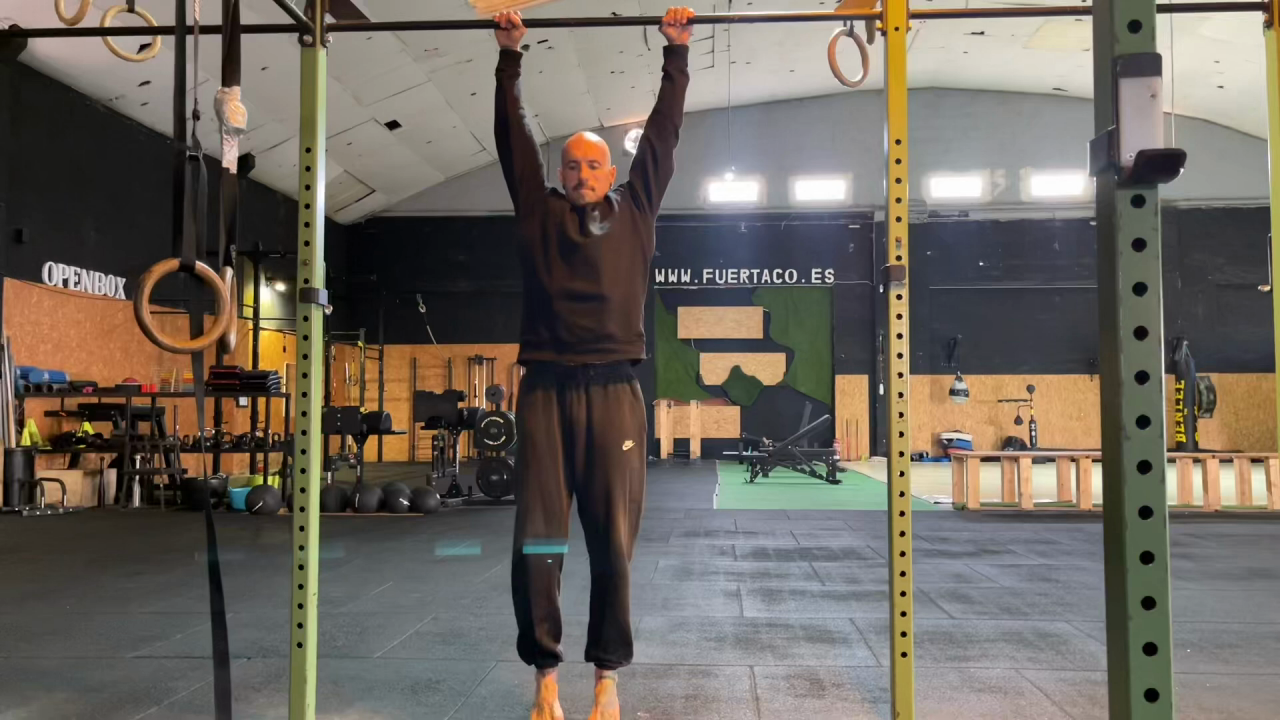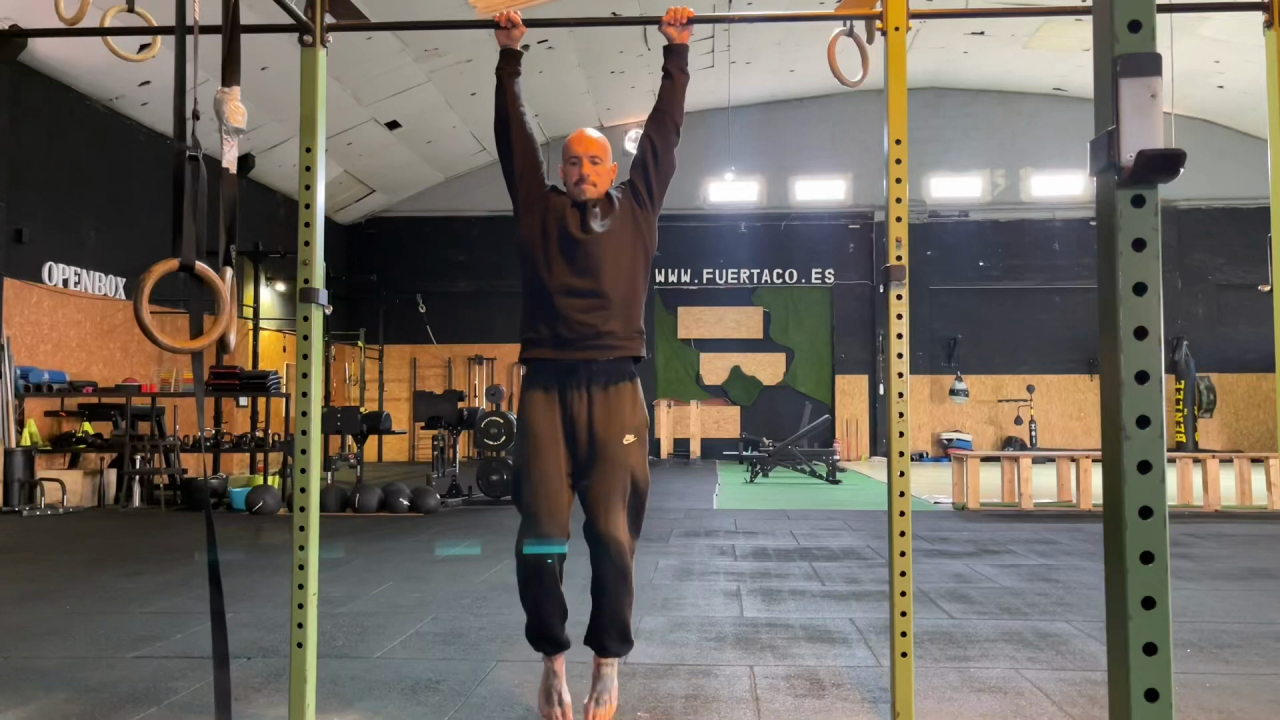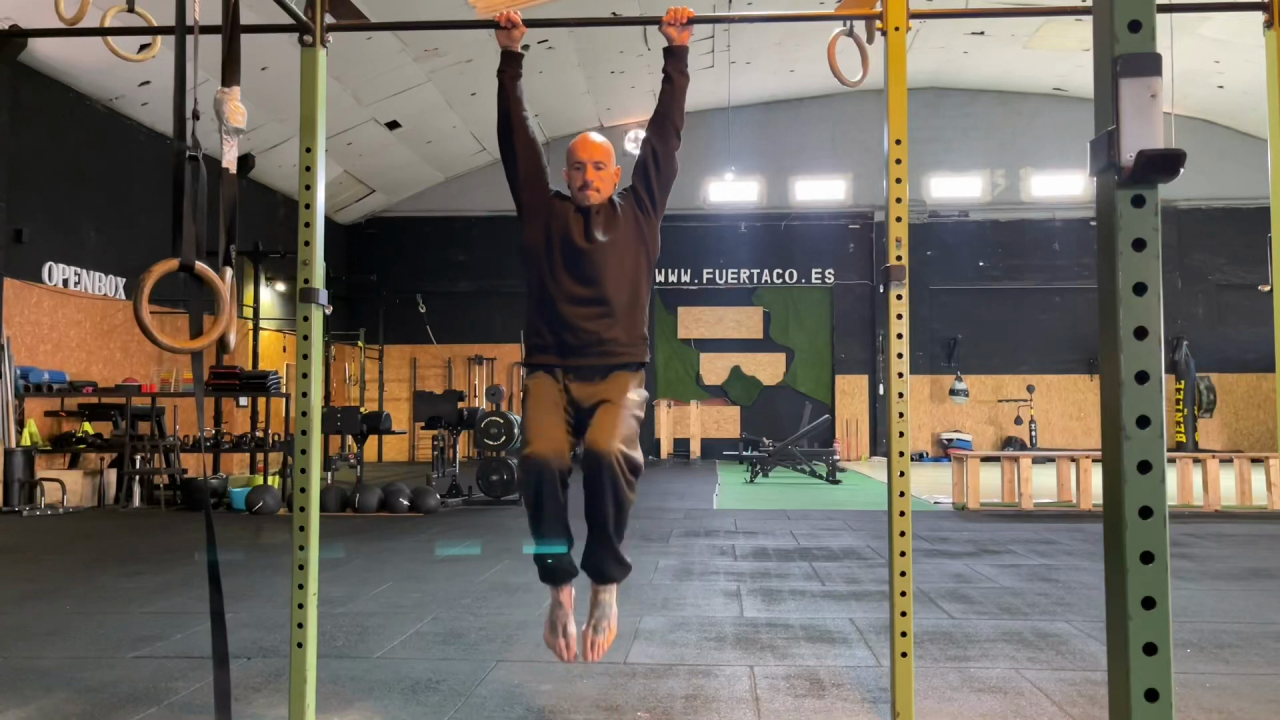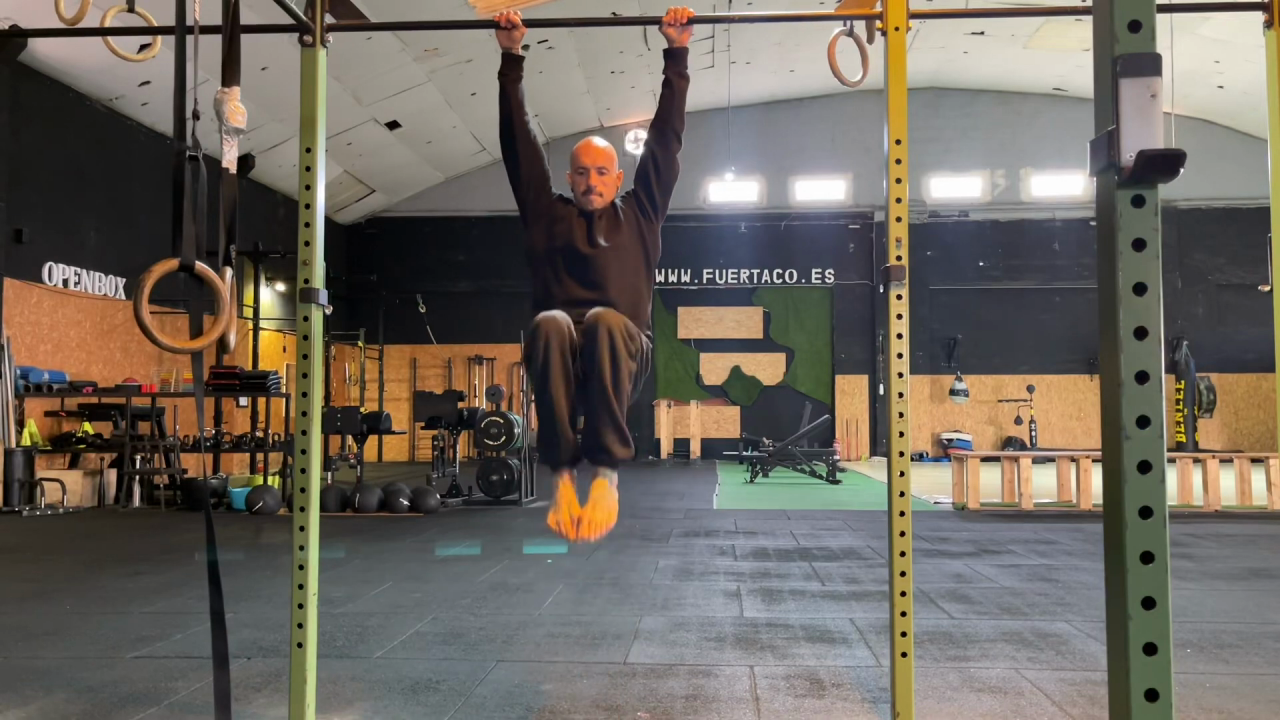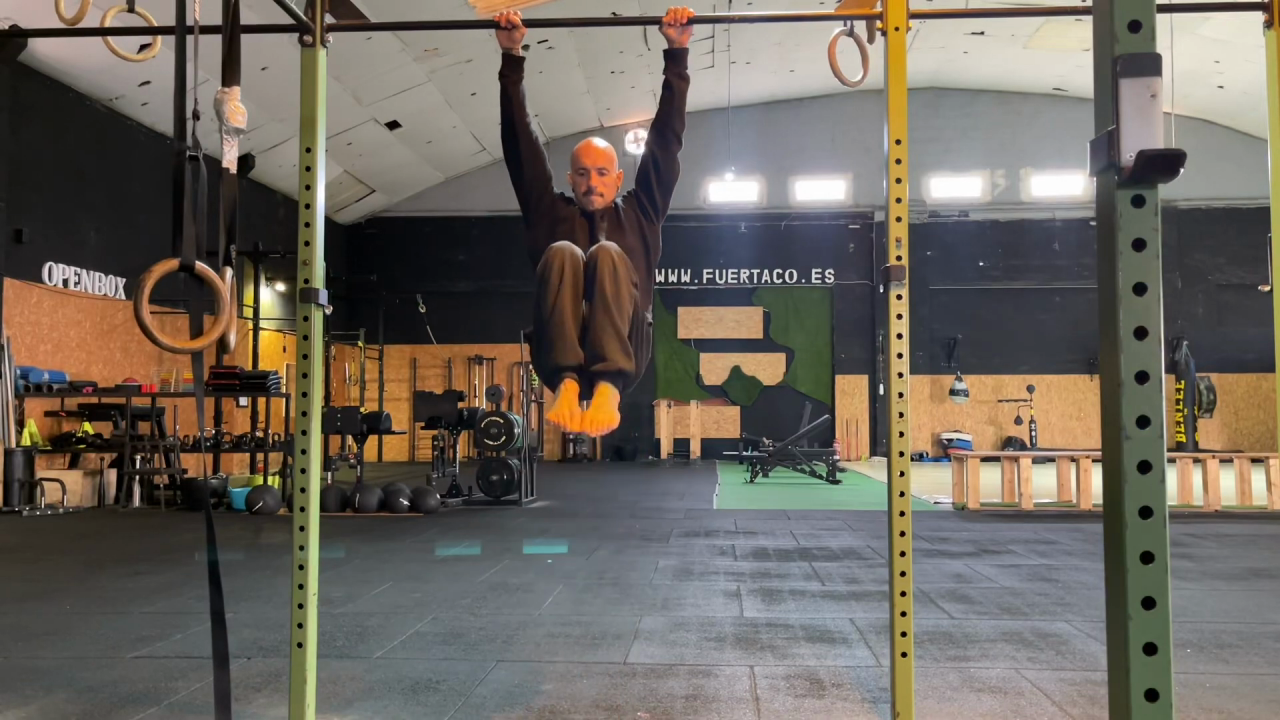
dt=0.2s
person 1, frame 1
left shoulder: (634, 210)
right shoulder: (539, 210)
left elbow: (662, 135)
right elbow: (513, 137)
left hip: (613, 391)
right hip: (547, 389)
left knee: (612, 543)
right knee: (538, 540)
person 1, frame 2
left shoulder: (635, 208)
right shoulder: (539, 208)
left elbow: (663, 133)
right elbow: (512, 136)
left hip: (614, 387)
right hip: (547, 386)
left knee: (612, 535)
right knee: (541, 533)
right ankle: (552, 659)
person 1, frame 3
left shoulder: (638, 212)
right shoulder: (544, 212)
left elbow: (664, 137)
right elbow: (517, 139)
left wrist: (676, 53)
right wrist: (510, 57)
left hip: (616, 376)
right hip: (551, 375)
left knee: (605, 455)
right knee: (541, 460)
left ankle: (605, 584)
right ankle: (559, 588)
person 1, frame 4
left shoulder: (639, 215)
right shoulder: (547, 214)
left elbow: (665, 138)
right elbow: (517, 140)
left wrist: (677, 55)
right wrist: (510, 57)
left hip: (618, 340)
right hip: (560, 338)
left knee: (605, 323)
right knee: (550, 327)
left ankle: (605, 472)
right ankle: (563, 475)
person 1, frame 5
left shoulder: (639, 214)
right shoulder: (549, 212)
left elbow: (667, 137)
right elbow: (519, 137)
left wrist: (677, 53)
right wrist: (512, 56)
left hip: (624, 348)
right hip: (560, 347)
left knee: (608, 256)
right knee: (562, 255)
left ankle: (608, 386)
right ankle: (567, 381)
